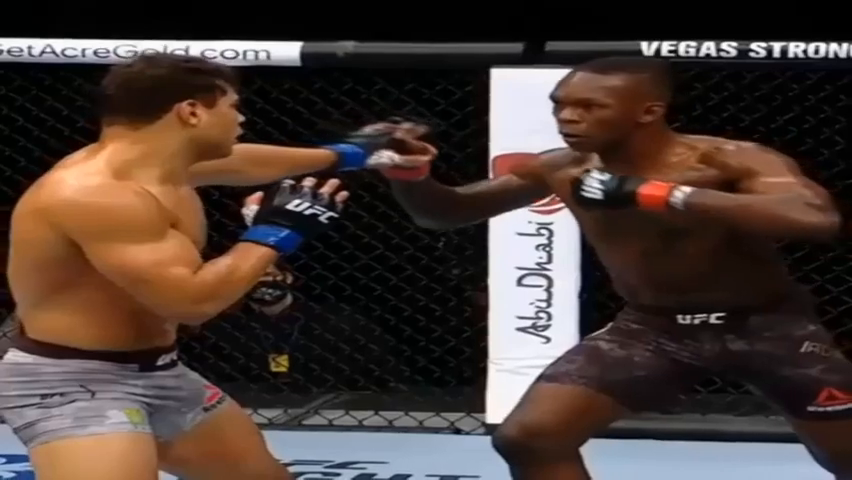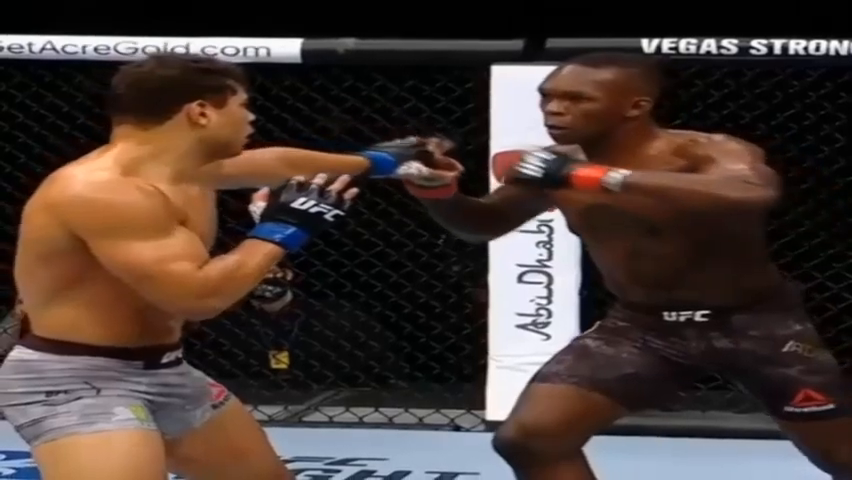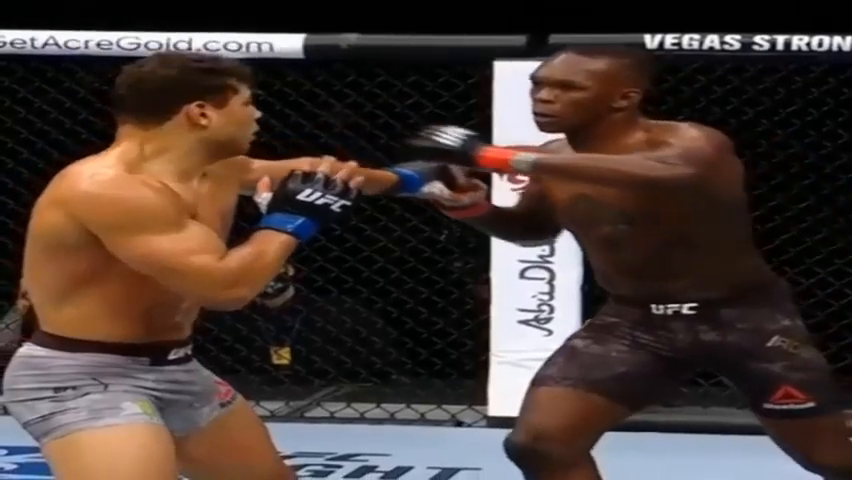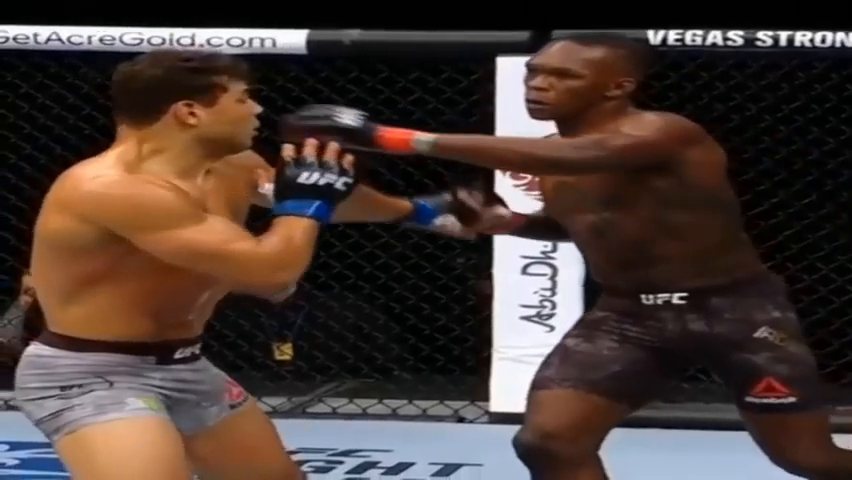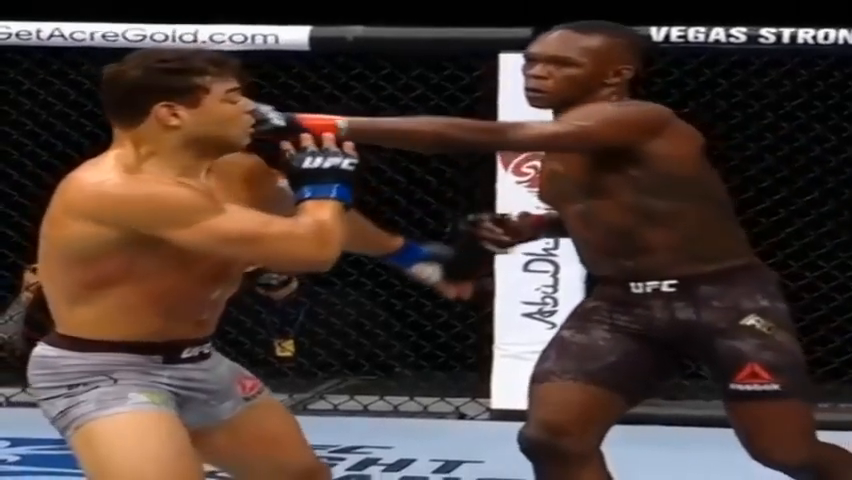
dt=0.7s
person 1, frame 1
left shoulder: (733, 160)
right shoulder: (560, 170)
right elbow: (446, 213)
left wrist: (655, 193)
right wrist: (409, 175)
right hip: (649, 326)
right knee: (526, 438)
person 1, frame 2
left shoulder: (707, 151)
right shoulder: (557, 165)
left elbow: (754, 194)
right elbow: (480, 225)
left wrist: (593, 176)
right wrist: (434, 189)
left hip: (754, 320)
right hip: (638, 325)
right knee: (526, 438)
person 1, frame 3
left shoulder: (692, 143)
right shoulder: (554, 161)
left elbow: (673, 174)
right elbow: (535, 229)
left wrist: (499, 157)
right wrist: (469, 206)
left hip: (743, 314)
right hip: (630, 319)
right knee: (538, 442)
person 1, frame 4
left shoulder: (665, 133)
right shoulder: (548, 156)
left elbow: (581, 157)
left wrist: (393, 138)
right wrist: (504, 221)
left hip: (734, 307)
right hip: (624, 315)
person 1, frame 5
left shoulder: (641, 123)
right shoulder: (559, 149)
left elbow: (487, 136)
left wrist: (333, 125)
right wrist: (532, 226)
left hip: (724, 296)
right hip: (619, 303)
person 2, frame 1
left shoulder: (162, 163)
right shoulder: (93, 195)
left elbow: (240, 162)
right elbow: (193, 301)
left wrist: (342, 155)
right wrist: (274, 233)
left hip: (160, 373)
right hip: (70, 384)
person 2, frame 2
left shoulder: (187, 166)
right shoulder: (101, 192)
left elbow: (275, 163)
right elbow: (199, 296)
left wrist: (374, 163)
right wrist: (282, 230)
left hip: (165, 372)
right hip: (74, 383)
person 2, frame 3
left shoulder: (217, 168)
right shoulder: (107, 190)
left elbow: (300, 170)
right elbow: (227, 286)
left wrist: (401, 181)
right wrist: (292, 219)
left hip: (174, 369)
right hip: (81, 379)
person 2, frame 4
left shoulder: (230, 168)
right shoulder: (110, 190)
left elbow: (332, 195)
right elbow: (270, 270)
left wrist: (418, 211)
right wrist: (305, 202)
left hip: (183, 367)
right hip: (90, 376)
person 2, frame 5
left shoulder: (229, 172)
right shoulder: (115, 191)
left elbow: (310, 217)
right elbow: (310, 247)
right wrist: (326, 184)
left hip: (196, 364)
